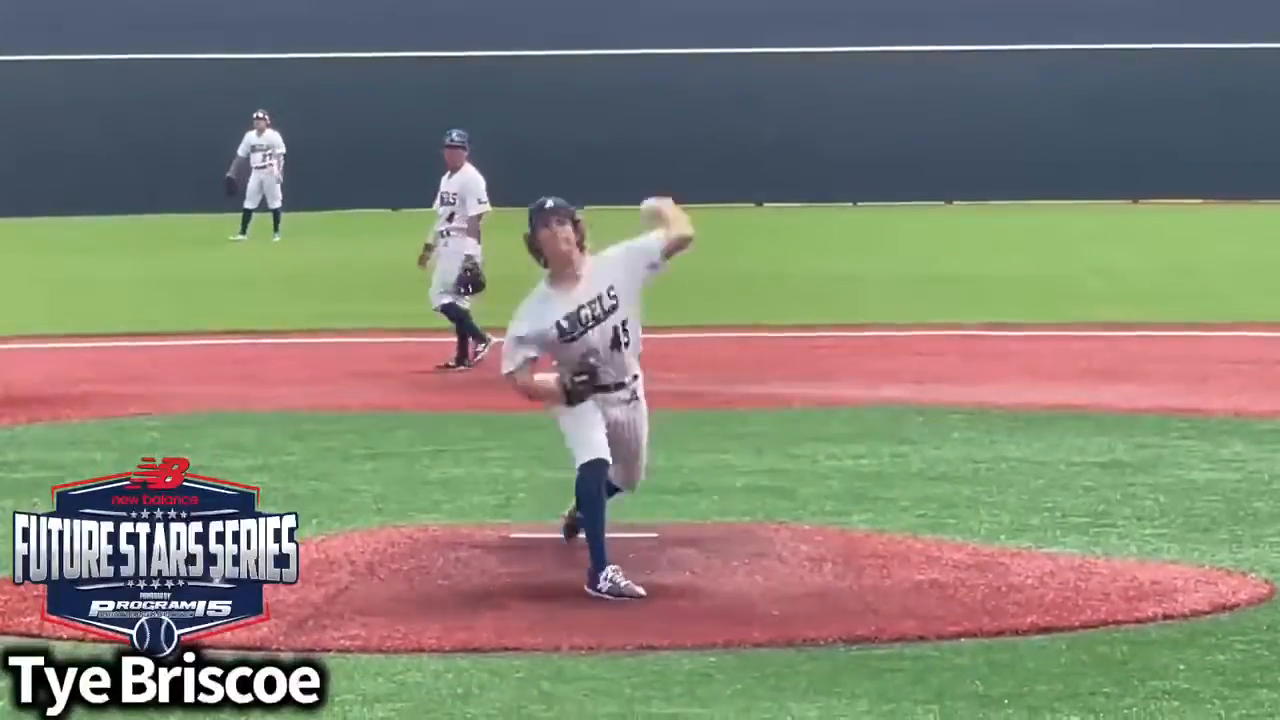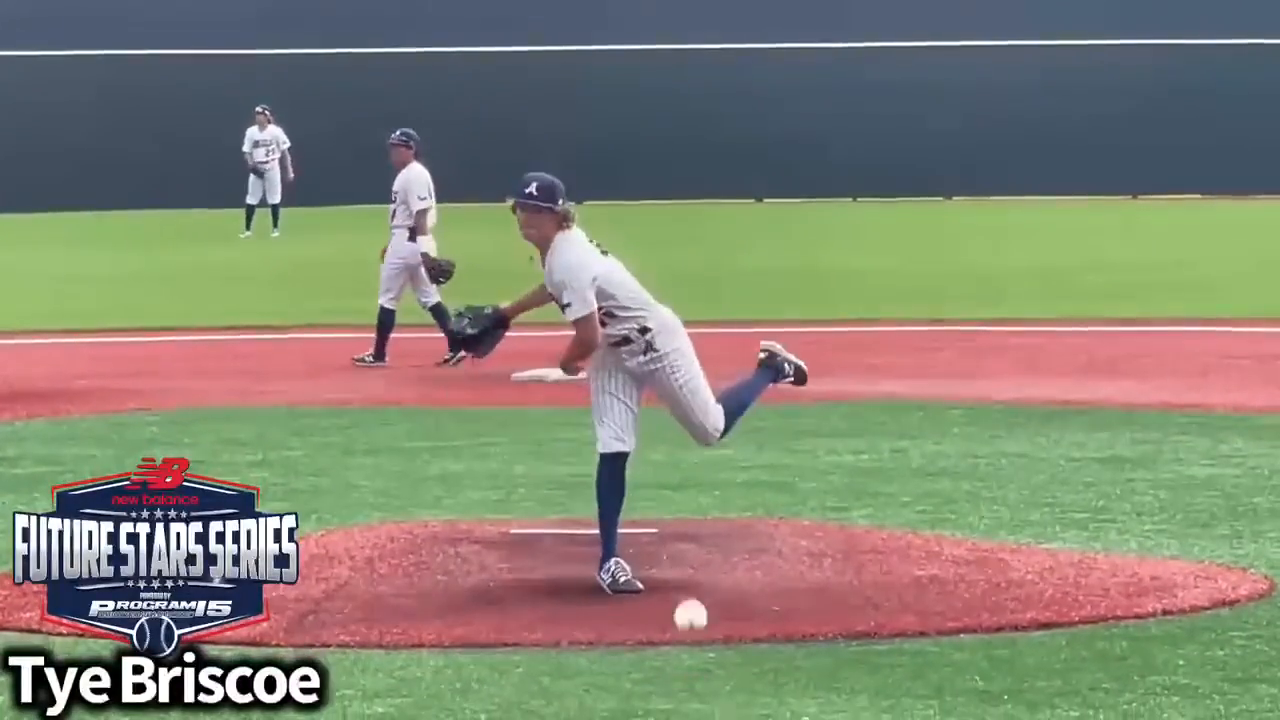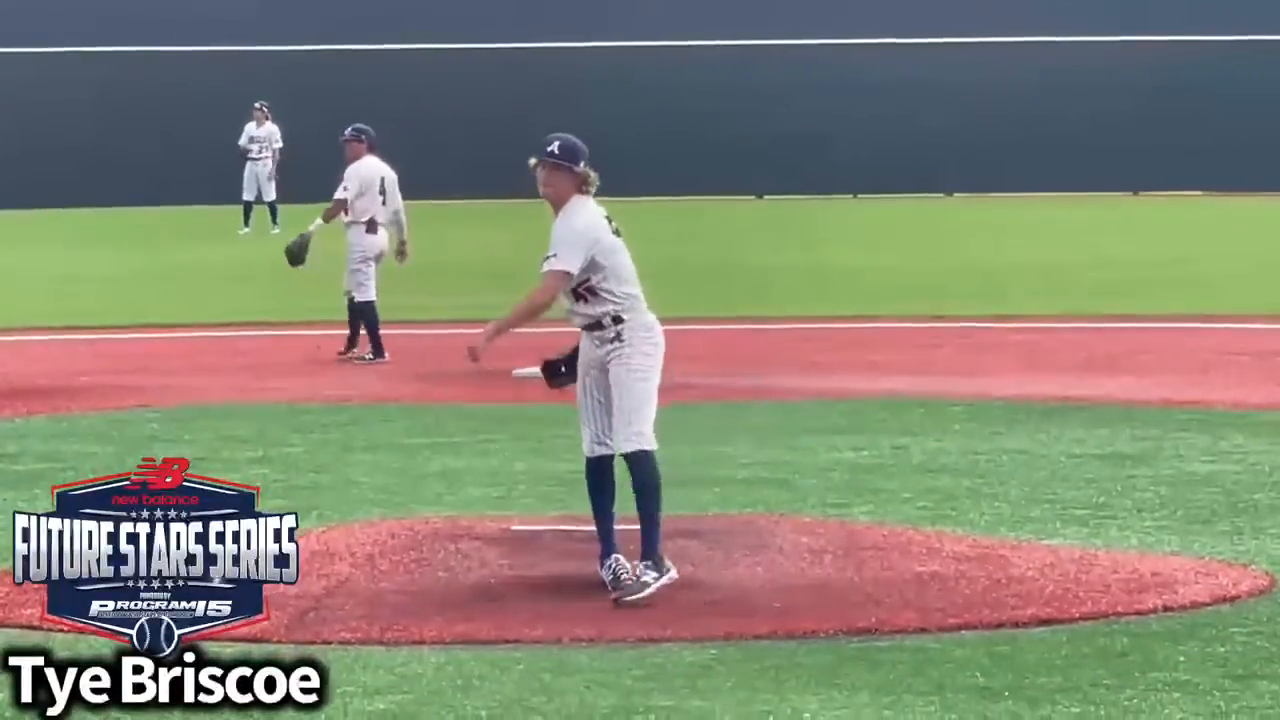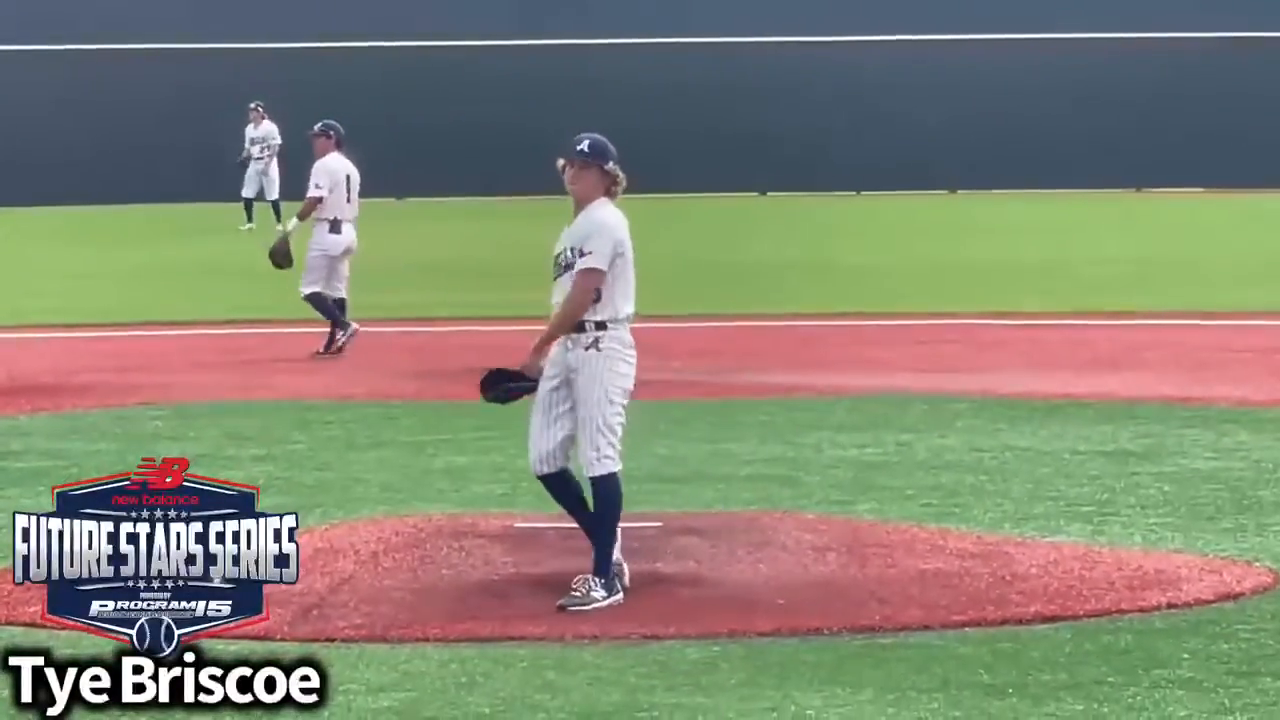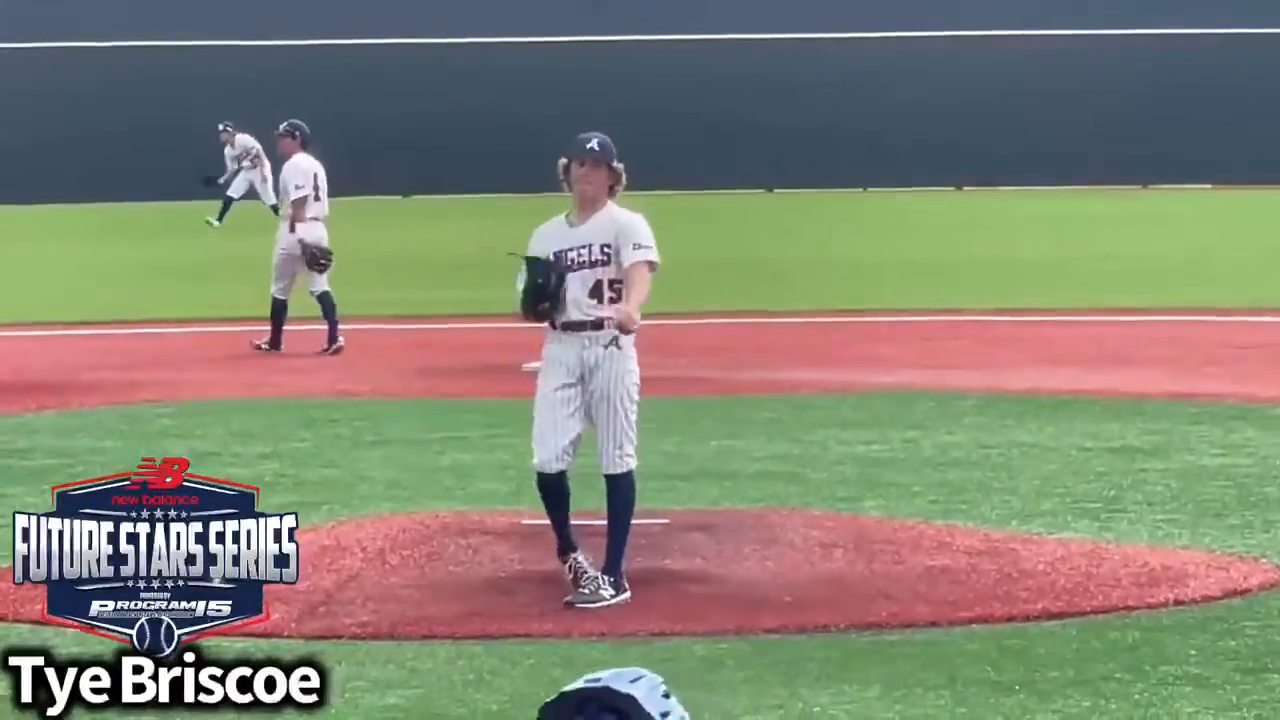
dt=0.4s
person 1, frame 1
left shoulder: (615, 262)
right shoulder: (534, 310)
left elbow: (682, 236)
right elbow: (517, 377)
right wrist: (554, 391)
left hip: (625, 392)
right hip: (577, 400)
left knee: (625, 479)
right knee: (594, 462)
left ankle: (583, 513)
right ankle: (601, 570)
person 1, frame 2
left shoulder: (569, 259)
right shoulder: (558, 244)
left elbow: (587, 336)
left wrist: (569, 361)
right wrist: (513, 308)
left hip: (656, 344)
right hip: (613, 351)
left knee: (711, 428)
right knee: (611, 450)
left ankle: (772, 368)
right ankle: (608, 559)
person 1, frame 3
left shoulder: (576, 223)
right shoulder: (580, 216)
left elbow: (548, 292)
left wrist: (493, 333)
right wrist: (582, 341)
left hip: (633, 339)
right hip: (596, 342)
left knee: (633, 443)
right knee: (597, 450)
left ankle: (654, 561)
right ankle: (611, 554)
person 1, frame 4
left shoulder: (605, 222)
right shoulder: (573, 229)
left elbow: (585, 295)
left wrist: (540, 343)
right wrist: (544, 351)
left hip: (603, 348)
right hip: (564, 349)
left knee: (599, 459)
right knee: (543, 457)
left ankle: (604, 577)
right ankle: (604, 541)
person 1, frame 5
left shoulder: (628, 224)
right shoulder: (546, 233)
left elbow: (640, 276)
left wrist: (629, 310)
left hip: (613, 347)
right hip: (561, 349)
left knee: (617, 461)
right knee: (548, 462)
left ankle: (613, 576)
right ankle: (568, 552)
person 2, frame 1
left shoulder: (471, 178)
right shoulder: (446, 178)
left elbow: (475, 219)
left wrist: (471, 253)
right wrist: (429, 245)
left hip: (461, 246)
right hip: (447, 244)
left knee: (440, 298)
right knee: (457, 300)
left ankle: (481, 339)
right ankle: (462, 357)
person 2, frame 2
left shoulder: (412, 176)
right shoulder: (414, 173)
left elbow: (421, 214)
left wrist: (425, 251)
right wrist: (399, 245)
left hip: (408, 243)
right hip: (417, 243)
left knee: (388, 298)
right knee: (428, 297)
left ankle: (378, 354)
right ankle: (455, 346)
person 2, frame 3
left shoulder: (357, 169)
right shoulder: (387, 171)
left elbow: (339, 204)
right elbow: (397, 210)
left wrist: (312, 228)
right wrist: (402, 240)
left hip: (362, 235)
right hip: (379, 235)
left knee: (364, 294)
right knee: (354, 290)
left ankle: (378, 350)
right ankle: (352, 344)
person 2, frame 4
left shoulder: (324, 165)
right shoulder: (351, 168)
left elbow: (313, 201)
left wrist: (290, 227)
left hip: (327, 232)
right hip: (347, 232)
left knee: (310, 289)
right knee: (337, 290)
left ankle: (345, 325)
right ankle: (332, 343)
person 2, frame 5
left shoulder: (293, 165)
right shoulder: (316, 165)
left elbow: (298, 203)
left wrist: (298, 235)
left hip: (297, 231)
right hip: (318, 229)
left knee: (281, 288)
right knee: (319, 286)
left ankle: (275, 341)
right ankle: (334, 335)
